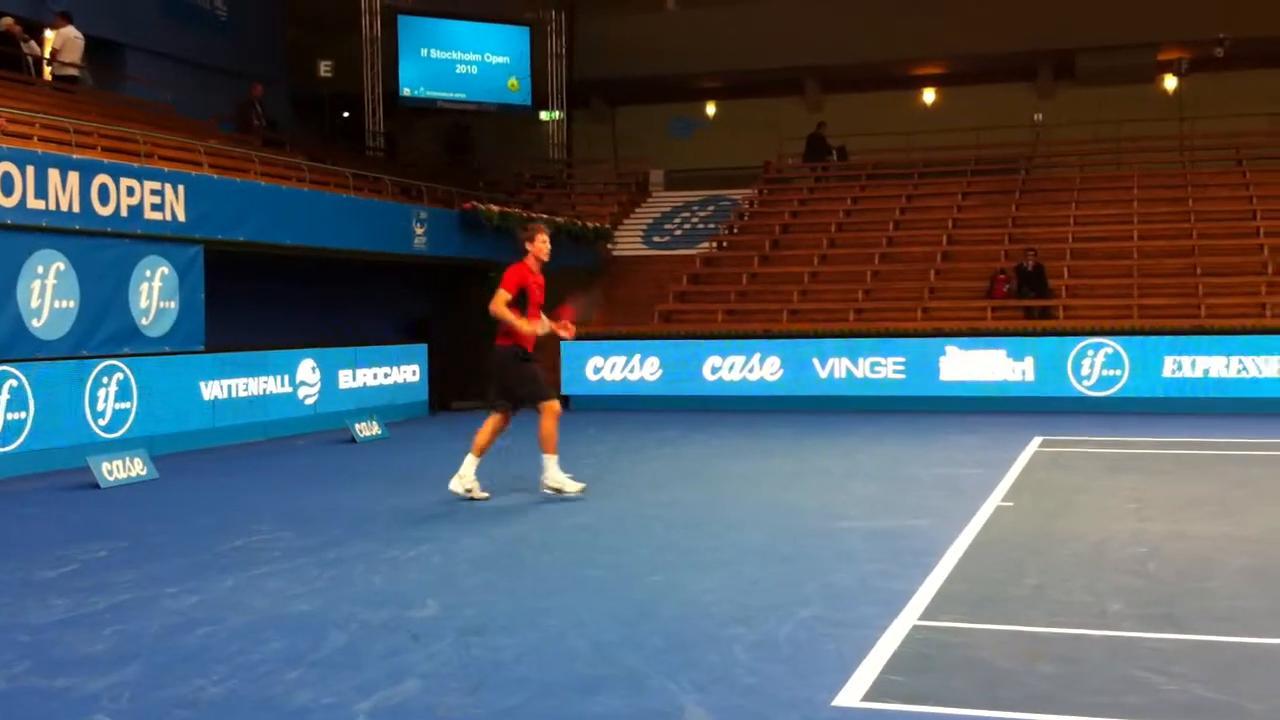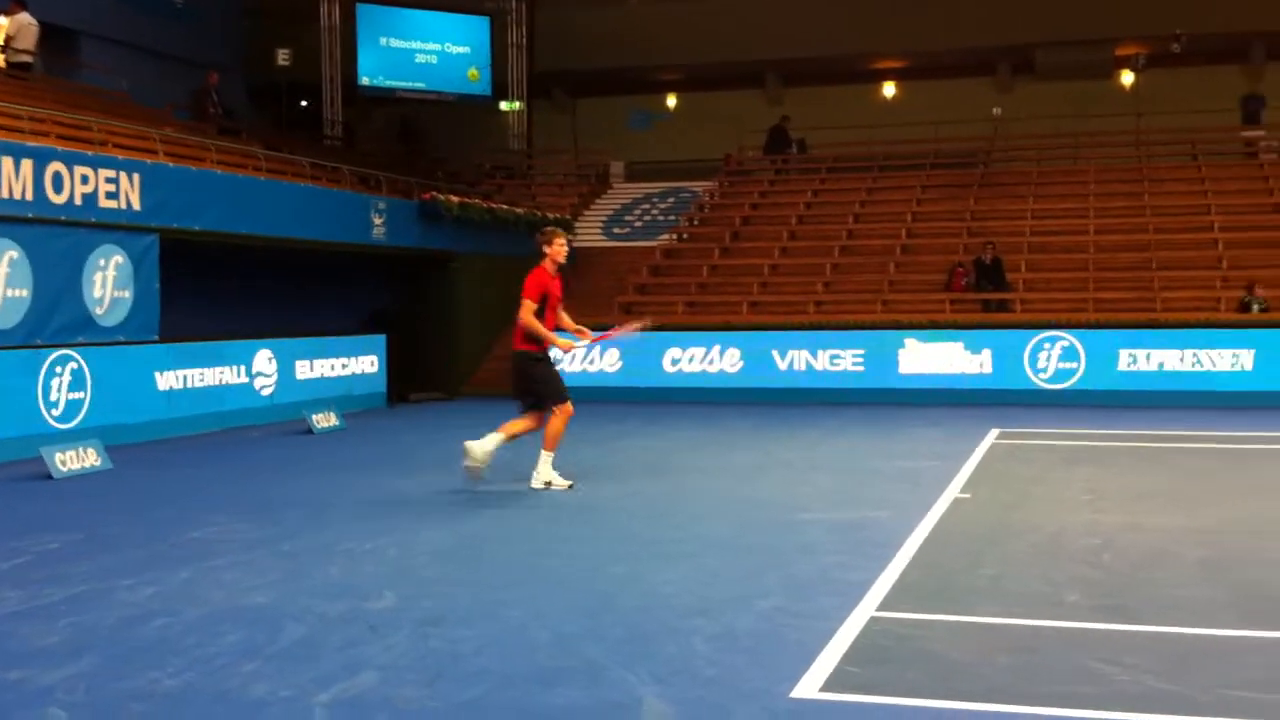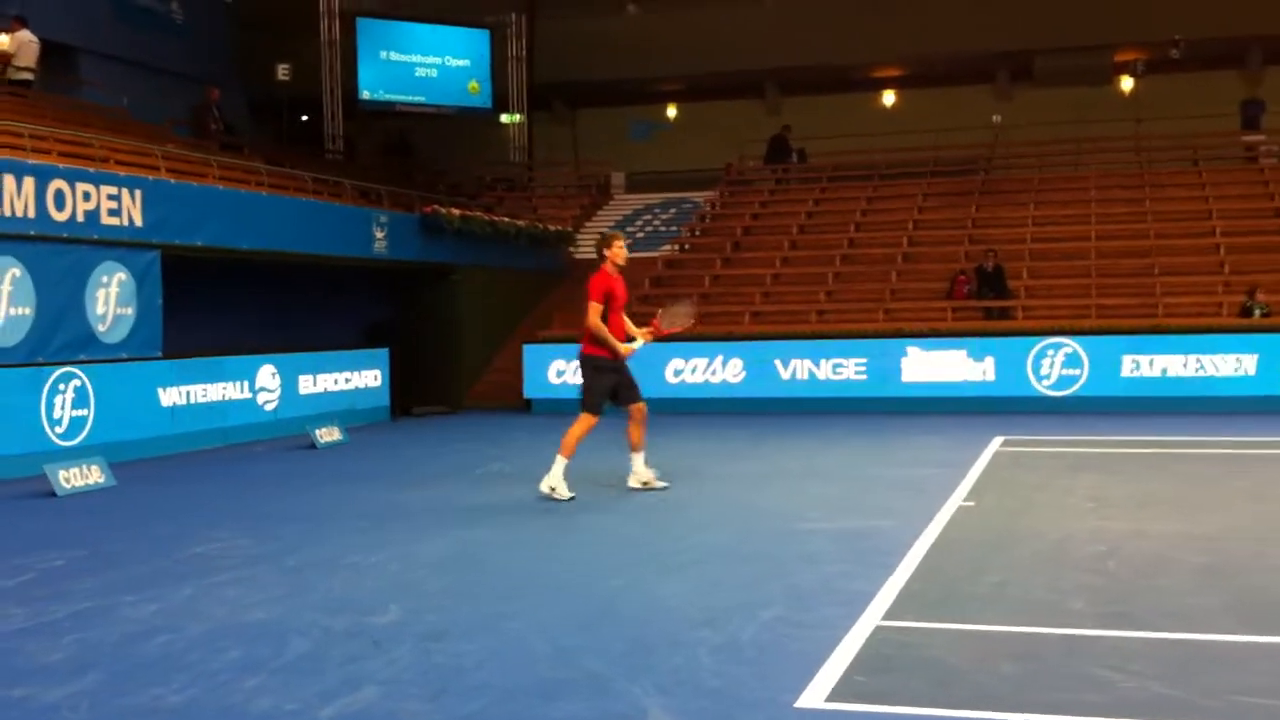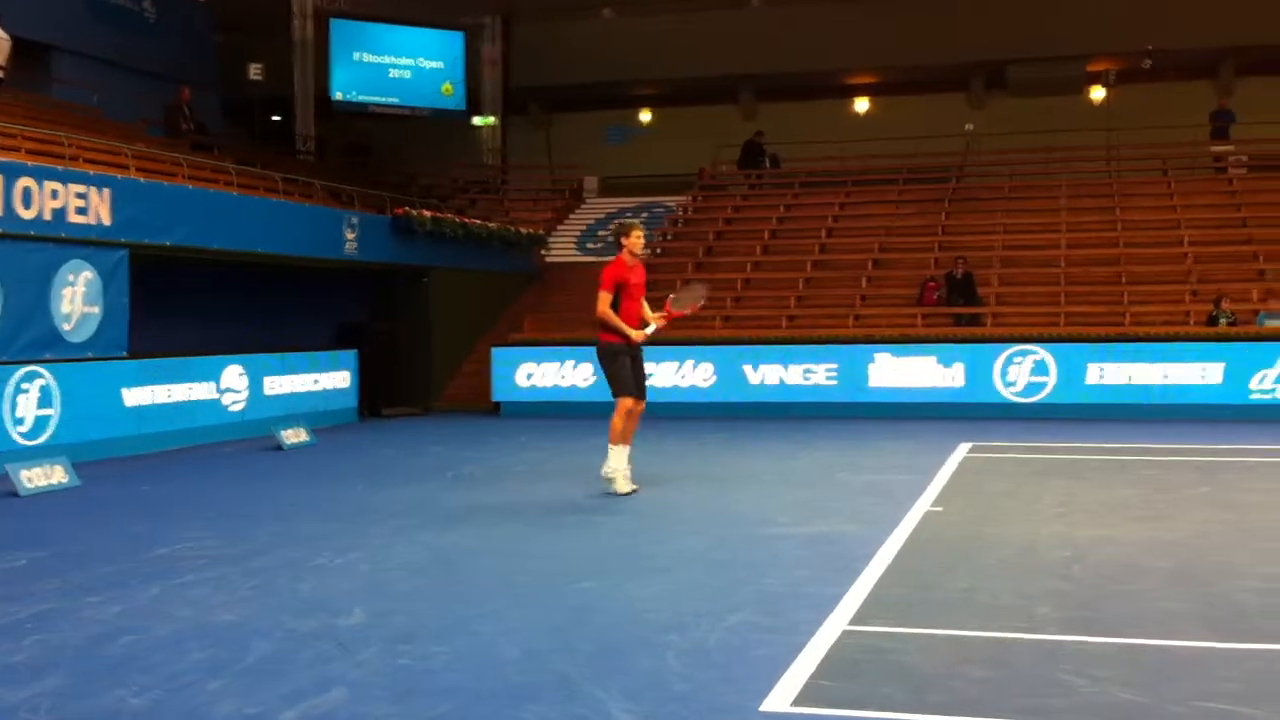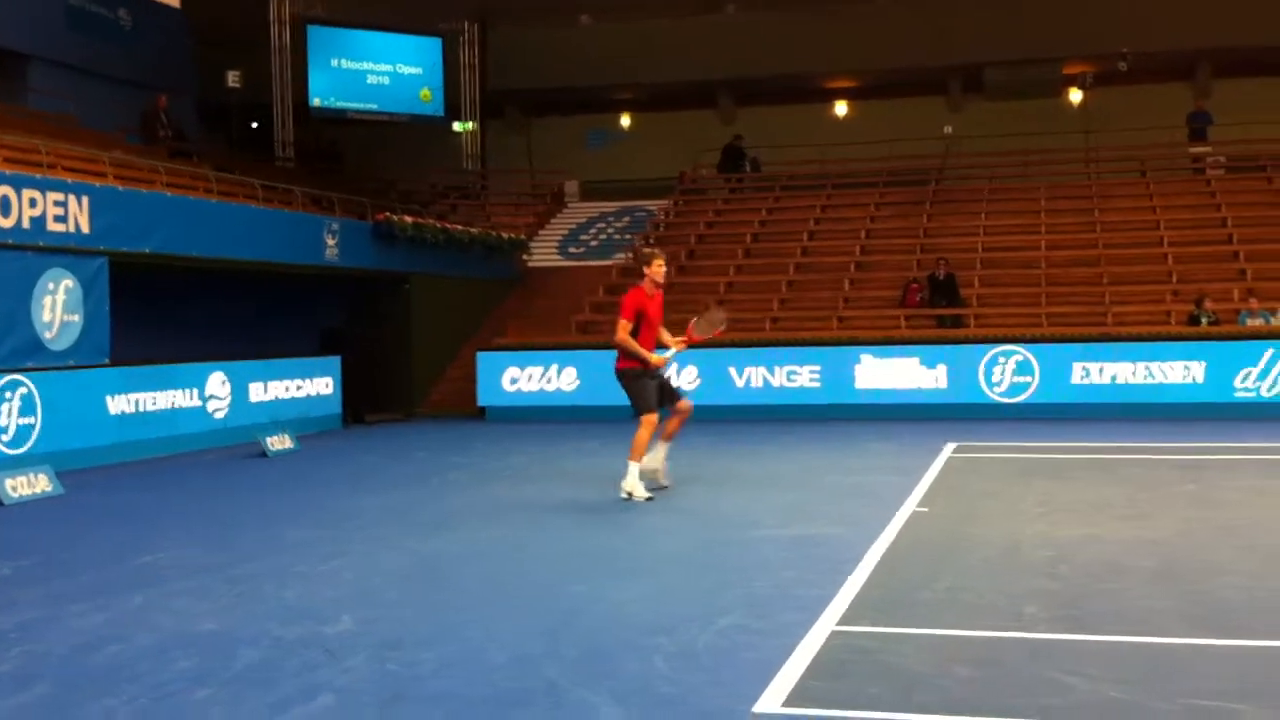
dt=0.3s
person 1, frame 1
left shoulder: (538, 276)
right shoulder: (517, 272)
right elbow: (495, 307)
left wrist: (554, 326)
right wrist: (522, 325)
left hip: (515, 353)
right hip: (512, 352)
left knee: (500, 416)
right knee: (551, 408)
left ankle: (465, 477)
right ankle: (552, 476)
person 1, frame 2
left shoulder: (554, 277)
right shoulder: (538, 279)
left elbow: (557, 311)
right elbow: (524, 319)
left wrist: (574, 328)
right wrist: (554, 341)
left hip: (535, 355)
right hip: (530, 355)
left knee: (536, 418)
right knee: (564, 409)
left ankle: (481, 447)
right ankle: (543, 473)
person 1, frame 3
left shoulder: (619, 280)
right shoulder: (599, 280)
right elbow: (593, 322)
left wrist: (636, 332)
right wrist: (618, 346)
left hip: (613, 360)
right hip: (597, 359)
left knee: (639, 410)
right knee: (588, 419)
left ankle: (638, 473)
right ankle: (554, 479)
person 1, frame 4
left shoulder: (640, 268)
right shoulder: (613, 270)
right elbow: (602, 310)
left wrist: (651, 317)
right wrist: (629, 331)
left hip: (632, 345)
right hip: (613, 345)
left knee: (638, 405)
right knee: (625, 404)
left ankle: (615, 465)
right ankle: (616, 464)
person 1, frame 5
left shoulder: (658, 294)
right shoulder: (633, 297)
right elbow: (621, 337)
left wrist: (670, 340)
right wrist: (649, 356)
left hip: (649, 367)
right hip: (631, 369)
left knee: (684, 407)
right knee: (649, 420)
left ankle: (655, 459)
right ankle: (631, 483)
